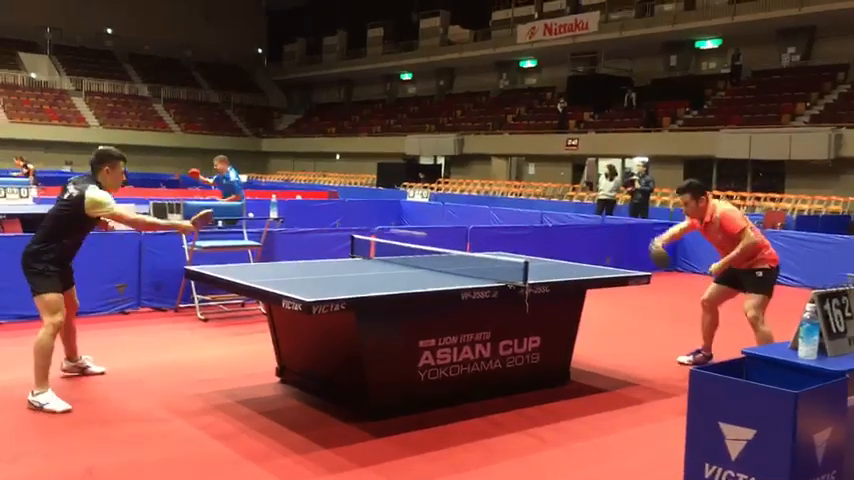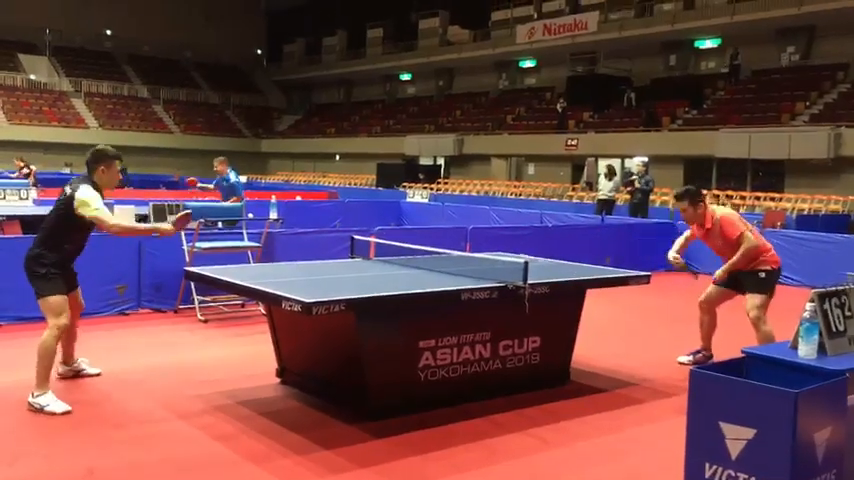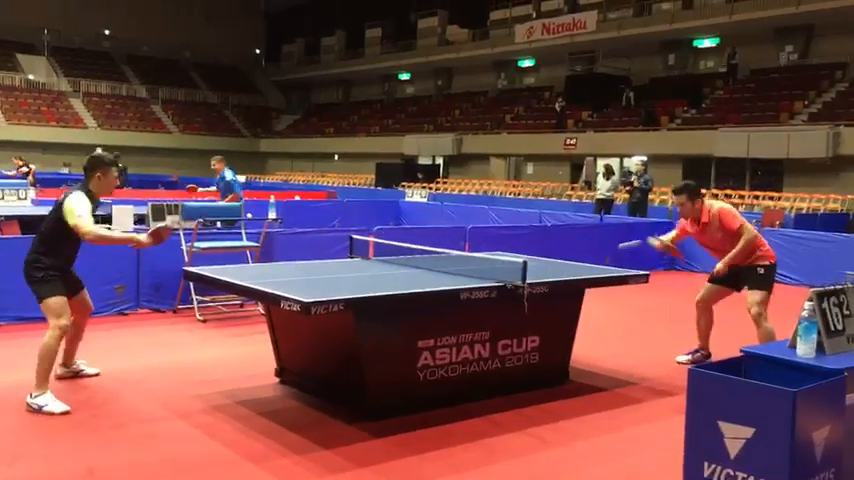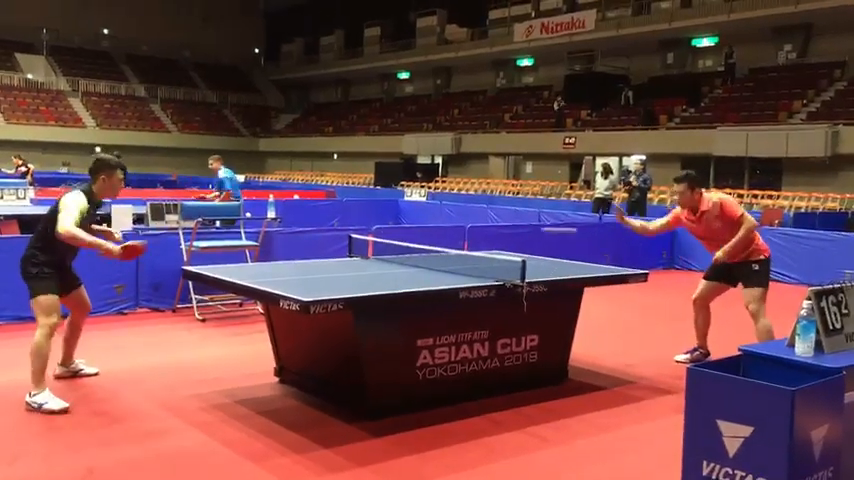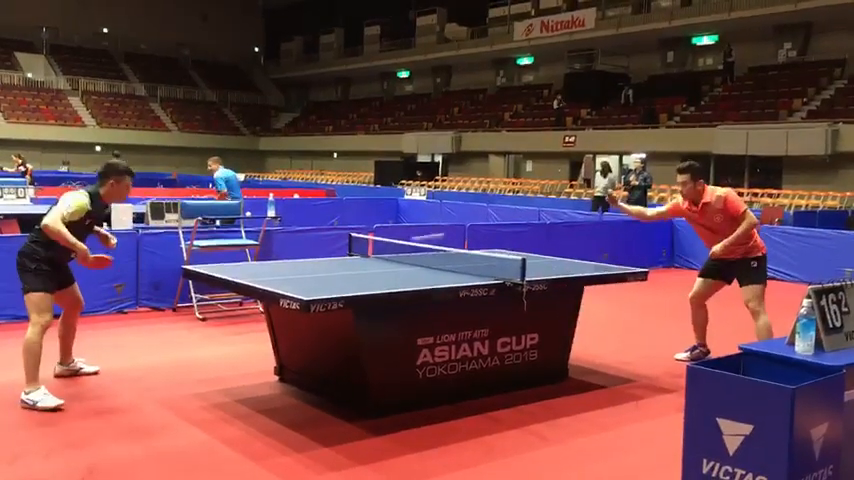
dt=0.1s
person 1, frame 1
left shoulder: (80, 184)
right shoulder: (93, 194)
right elbow: (134, 221)
left wrist: (97, 219)
right wrist: (176, 225)
left hip: (57, 259)
right hip: (41, 260)
left knee: (71, 310)
right knee: (54, 321)
left ankle: (73, 360)
right ankle: (40, 393)
person 1, frame 2
left shoulder: (81, 186)
right shoulder: (85, 193)
right elbow: (114, 227)
left wrist: (95, 221)
right wrist: (158, 228)
left hip: (59, 262)
right hip: (44, 264)
left knee: (75, 311)
right knee: (59, 323)
left ankle: (69, 364)
right ankle: (39, 394)
person 1, frame 3
left shoulder: (84, 197)
right shoulder: (77, 199)
right elbow: (89, 233)
left wrist: (111, 233)
right wrist: (135, 239)
left hip: (60, 267)
right hip: (43, 268)
left knee: (84, 312)
right knee: (61, 324)
left ankle: (67, 366)
right ankle: (38, 395)
person 1, frame 4
left shoulder: (92, 199)
right shoulder: (77, 198)
right elbow: (65, 231)
left wrist: (104, 231)
right wrist: (104, 246)
left hip: (59, 265)
right hip: (40, 265)
left knee: (82, 309)
right knee: (50, 322)
left ankle: (67, 364)
right ankle: (37, 393)
person 1, frame 5
left shoulder: (99, 204)
right shoulder: (81, 198)
right elbow: (49, 224)
left wrist: (103, 235)
right wrist: (80, 249)
left hip: (54, 261)
right hip: (35, 260)
left knee: (74, 307)
right knee: (41, 320)
left ankle: (66, 363)
right ankle: (31, 391)
person 2, frame 1
left shoulder: (723, 213)
right shoulder: (697, 217)
left elbow: (750, 241)
right elbow: (680, 228)
left wrist: (722, 264)
right wrist: (661, 241)
left hip: (761, 263)
right hip: (737, 265)
left knee: (753, 315)
right knee: (707, 302)
right ankle: (704, 353)
person 2, frame 2
left shoulder: (722, 217)
right shoulder: (697, 223)
left elbow: (751, 244)
right elbow: (685, 238)
left wrist: (725, 269)
right wrist: (673, 253)
left hip: (762, 264)
right hip: (738, 267)
left knee: (755, 315)
right knee: (705, 303)
right ankle: (705, 352)
person 2, frame 3
left shoulder: (719, 211)
right shoulder: (688, 222)
left elbow: (751, 235)
right elbow: (671, 238)
left wrist: (727, 261)
right wrist: (662, 244)
left hip: (758, 261)
right hip: (733, 265)
left knee: (756, 312)
right knee: (702, 302)
right ankle: (702, 351)
person 2, frame 4
left shoulder: (720, 202)
right shoulder: (682, 213)
left elbow: (751, 224)
right elbow: (651, 228)
left wrist: (727, 249)
right wrist: (626, 221)
left hip: (753, 256)
right hip: (725, 260)
left knee: (755, 310)
right knee: (699, 300)
right ankle: (702, 349)
person 2, frame 5
left shoulder: (723, 196)
right shoulder: (682, 204)
left elbow: (752, 221)
right elbow: (650, 214)
left wrist: (725, 244)
right wrist: (620, 205)
left hip: (748, 254)
right hip: (721, 257)
left knee: (755, 307)
right knee: (696, 298)
right ankle: (701, 347)
